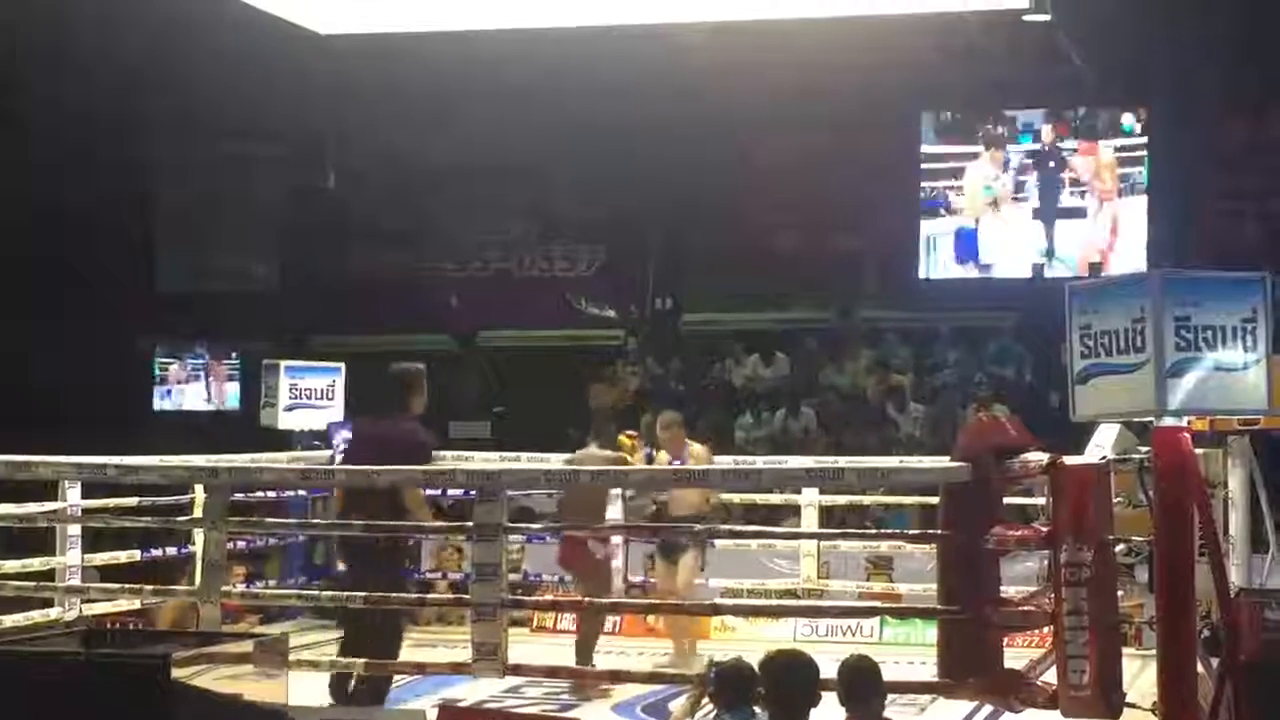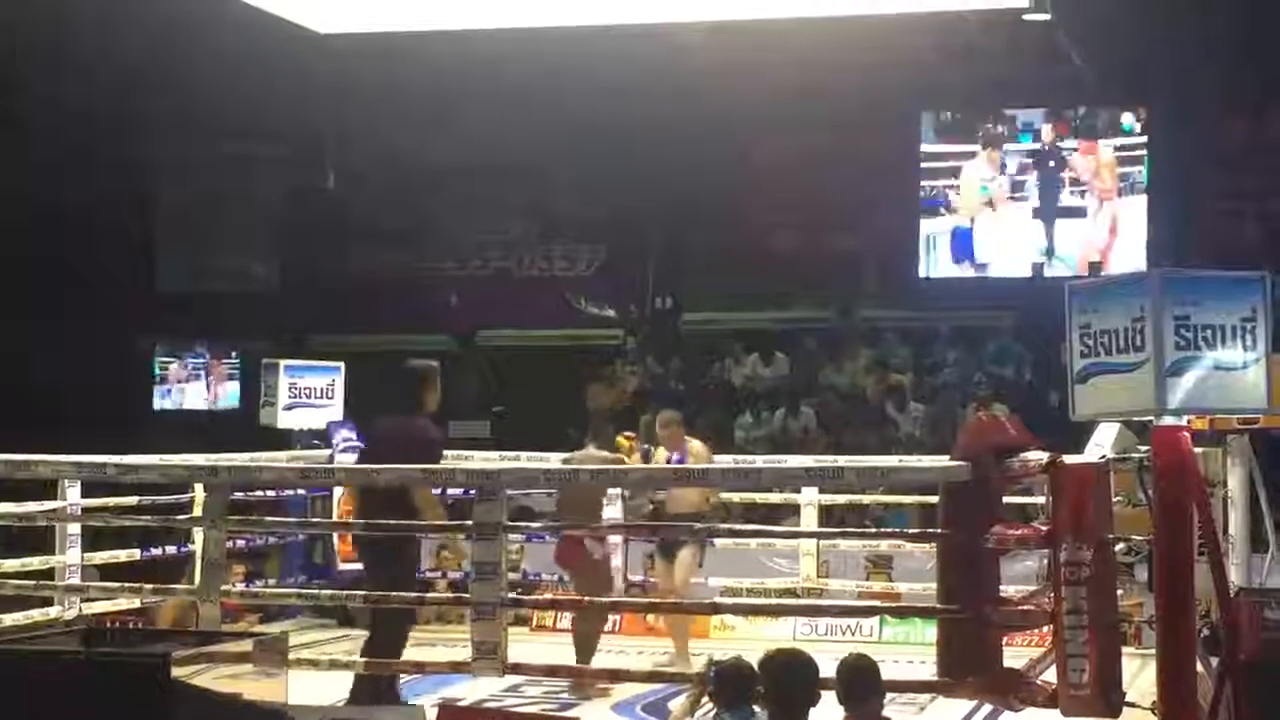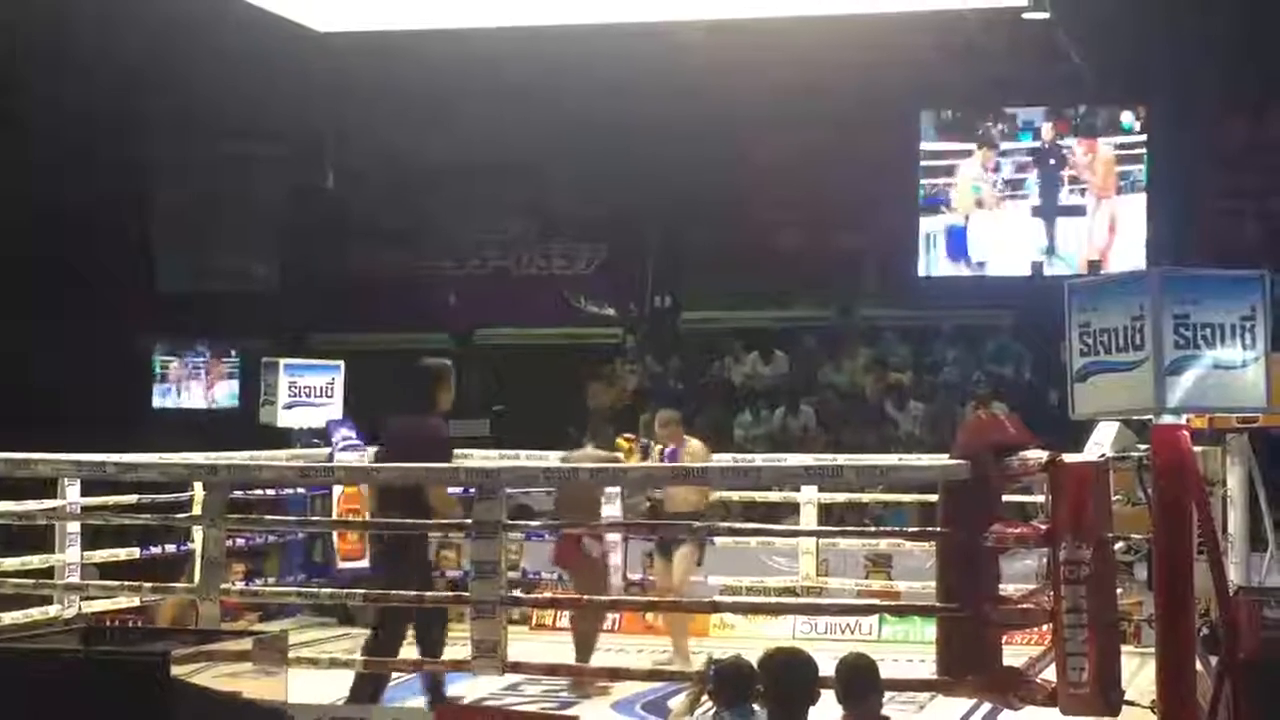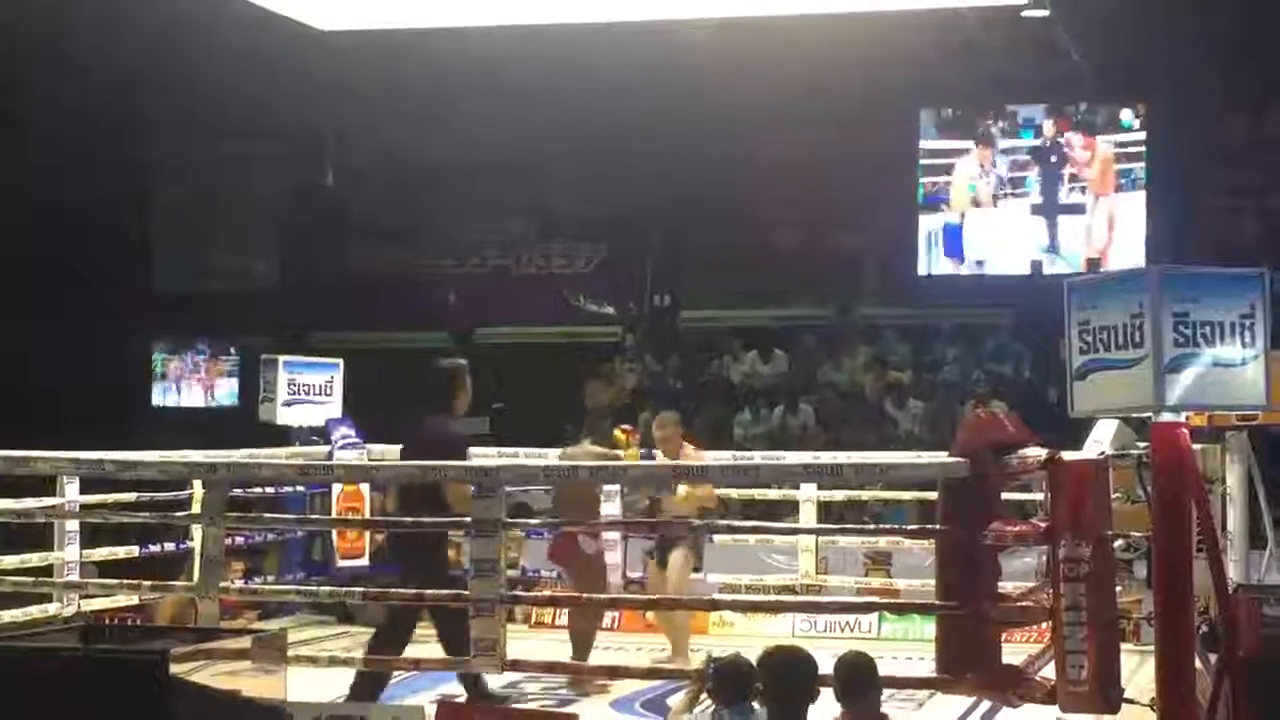
dt=0.1s
person 1, frame 1
left shoulder: (363, 429)
right shoulder: (416, 437)
left elbow: (341, 483)
right elbow: (410, 496)
left wrist: (347, 522)
left hip: (354, 533)
right hip: (386, 539)
left knee: (360, 618)
right knee: (386, 624)
left ankle: (341, 688)
right ankle: (365, 700)
person 1, frame 2
left shoulder: (379, 427)
right shoulder: (426, 434)
left elbow: (357, 481)
right elbow: (421, 495)
left wrist: (361, 522)
left hip: (369, 531)
right hip: (396, 536)
left knee: (388, 618)
right knee: (393, 621)
left ankle: (384, 695)
right ankle: (365, 698)
person 1, frame 3
left shoulder: (396, 426)
right shoulder: (436, 433)
left elbow: (374, 482)
right elbow: (435, 494)
left wrist: (377, 523)
left hip: (389, 532)
right hip: (409, 536)
left knee: (429, 615)
right knee: (392, 623)
left ankle: (437, 695)
right ankle: (360, 700)
person 1, frame 4
left shoulder: (419, 428)
right shoulder: (449, 434)
left elbow: (394, 489)
right elbow: (454, 494)
left hip: (405, 533)
right hip: (424, 536)
left knee: (454, 615)
right knee: (399, 623)
left ankle: (477, 692)
right ankle: (362, 695)
person 2, frame 1
left shoulder: (572, 460)
right shoulder: (614, 459)
left elbow: (561, 506)
left hip: (570, 541)
right hip: (591, 542)
left knee: (589, 609)
right knee: (594, 612)
left ankle: (584, 670)
person 2, frame 2
left shoulder: (570, 460)
right shoulder: (612, 460)
left elbow: (560, 504)
left hip: (568, 539)
right hip: (588, 540)
left knee: (586, 608)
right knee: (597, 610)
right ankle: (582, 677)
person 2, frame 3
left shoulder: (568, 459)
right shoulder: (609, 460)
left elbow: (558, 502)
left hip: (566, 538)
right hip: (586, 539)
left knee: (583, 606)
right knee: (595, 609)
right ankle: (581, 678)
person 2, frame 4
left shoulder: (565, 455)
right shoulder: (607, 456)
left elbow: (557, 499)
left hip: (564, 535)
right hip: (583, 536)
left knee: (581, 603)
right knee: (594, 606)
right ankle: (579, 675)
person 3, frame 1
left shoulder: (699, 453)
right shoulder: (662, 455)
left elbow: (713, 493)
left hip: (693, 525)
right hip: (668, 525)
left knee: (683, 591)
right knee: (664, 593)
left ankle: (690, 653)
right ankle: (679, 653)
person 3, frame 2
left shoulder: (698, 450)
right shoulder: (660, 453)
left elbow: (714, 492)
left hip: (692, 523)
right hip: (667, 522)
left knee: (680, 587)
right knee: (664, 592)
left ankle: (684, 654)
right ankle: (678, 653)
person 3, frame 3
left shoulder: (697, 449)
right shoulder: (659, 451)
left elbow: (709, 487)
left hip: (690, 523)
right hip: (667, 523)
left knee: (678, 587)
right knee: (663, 592)
left ankle: (683, 655)
right ankle: (678, 652)
person 3, frame 4
left shoulder: (694, 457)
right shoulder: (659, 457)
left elbow: (710, 500)
left wrist: (681, 489)
left hip: (685, 529)
right hip: (663, 530)
left knee: (674, 593)
right knee: (656, 596)
left ankle: (682, 656)
right ankle: (676, 651)
